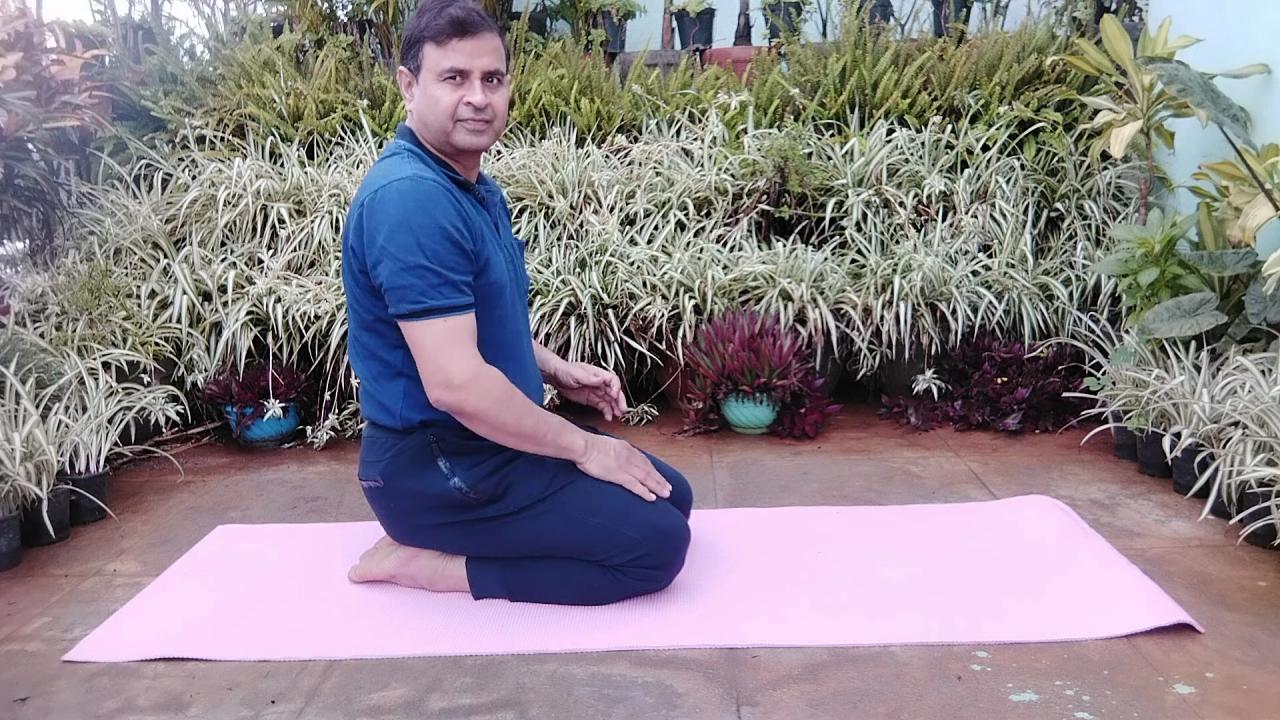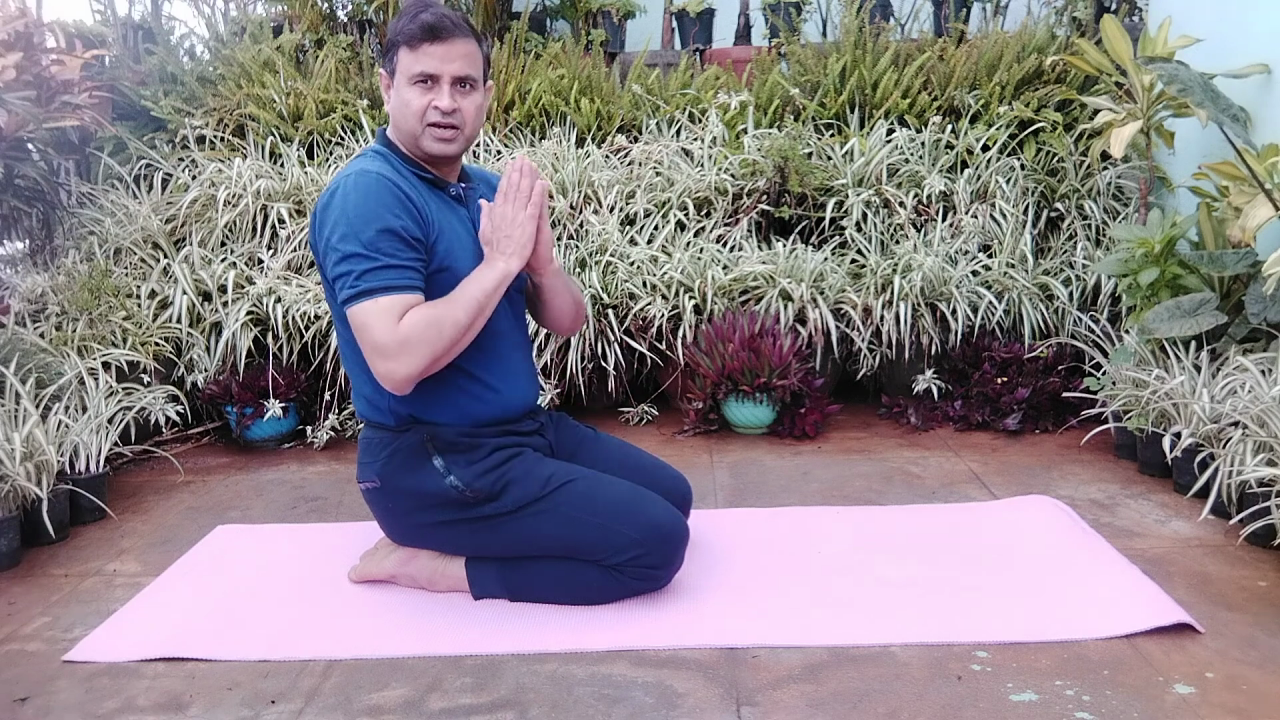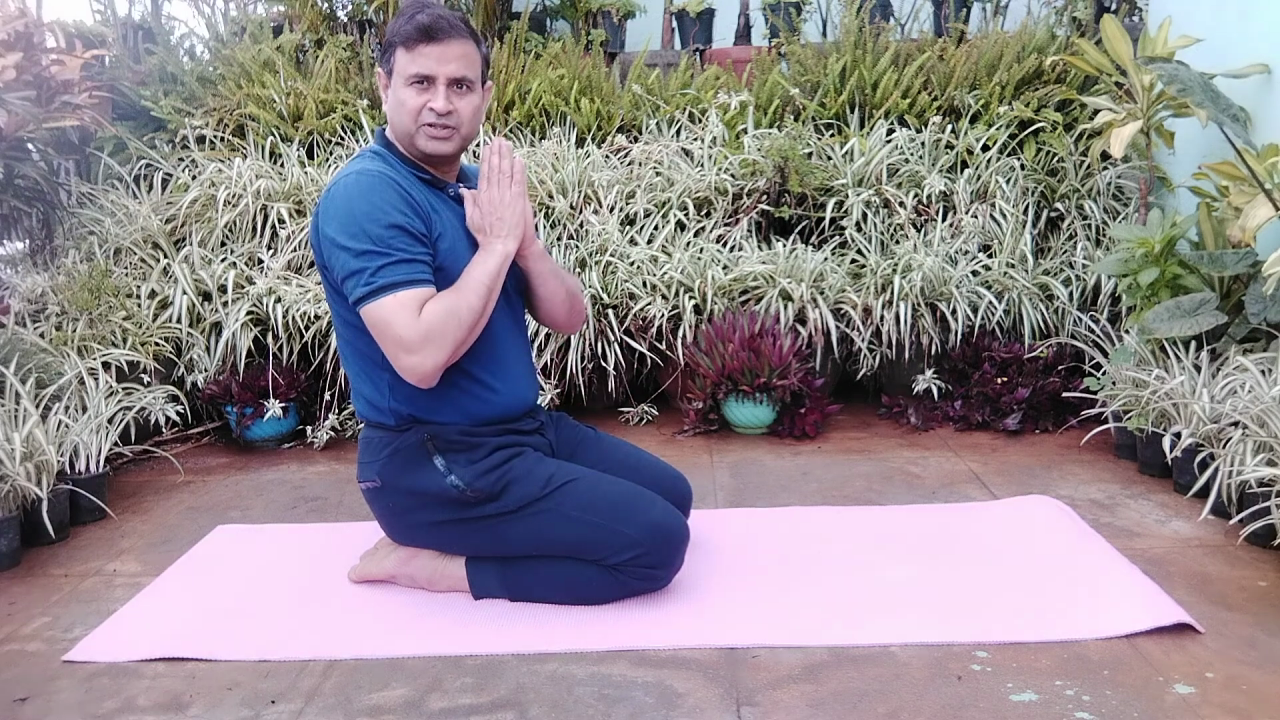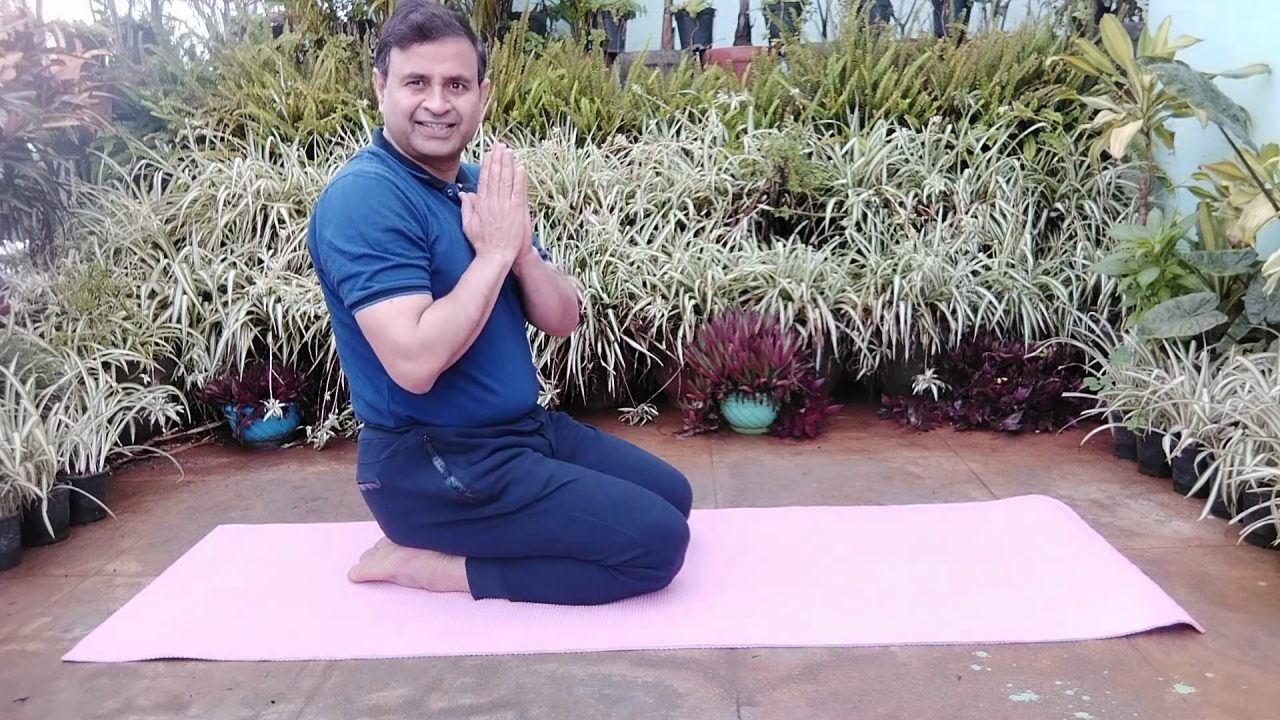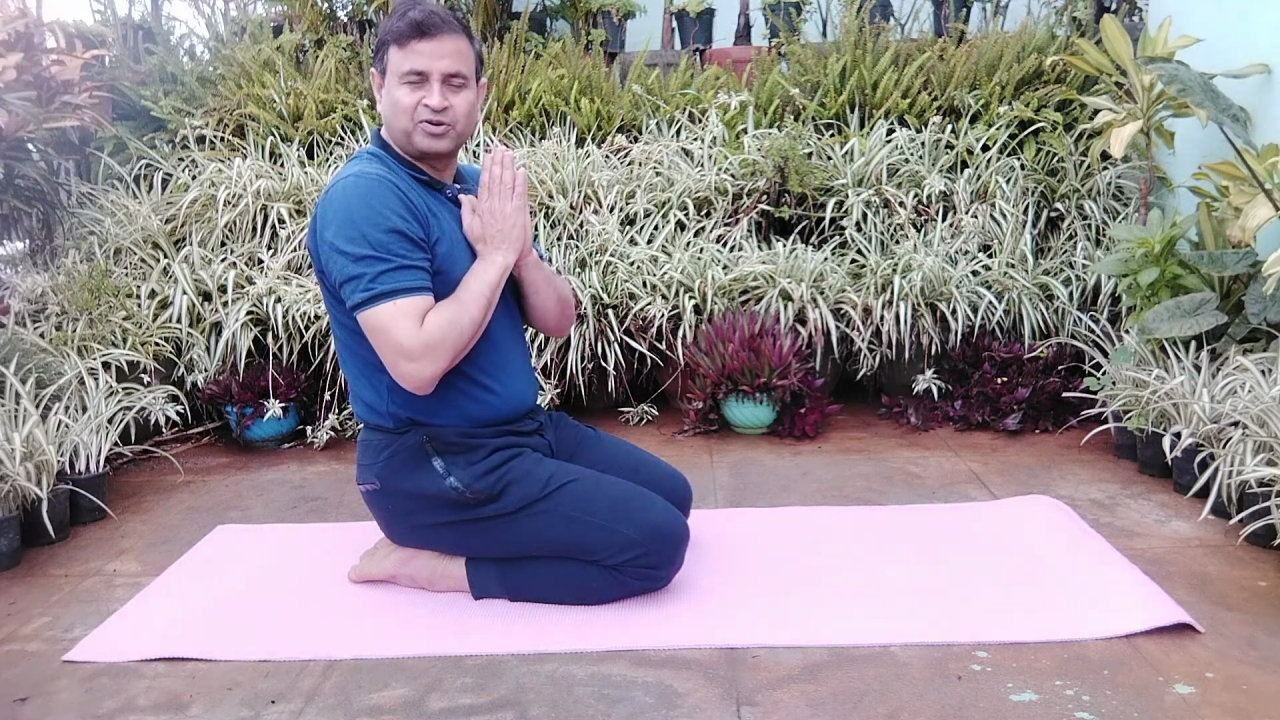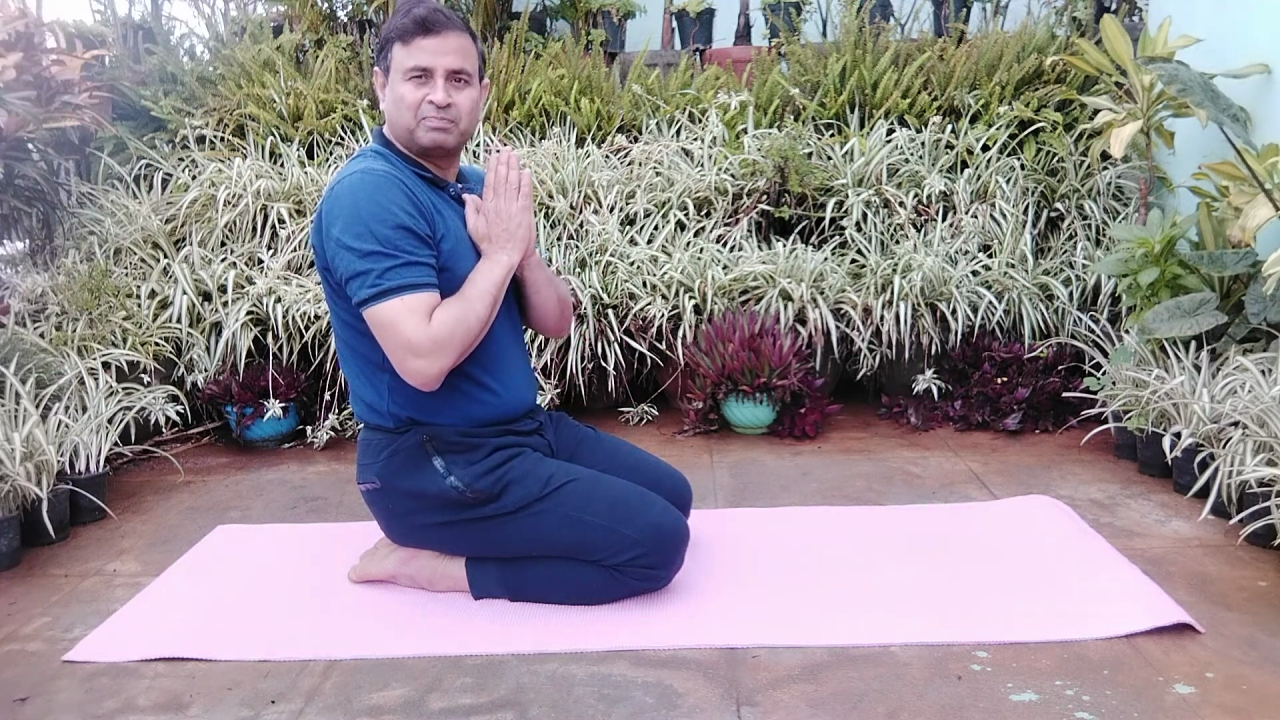
dt=0.5s
person 1, frame 1
left shoulder: (479, 190)
right shoulder: (409, 197)
right elbow: (456, 386)
left wrist: (557, 370)
right wrist: (584, 448)
left hip: (496, 437)
right hip: (436, 465)
left knee: (670, 499)
right knee: (657, 542)
left ankle: (437, 544)
right ankle: (428, 561)
person 1, frame 2
left shoulder: (486, 189)
right shoulder: (366, 196)
left elbow: (567, 322)
right elbow: (398, 363)
left wrist: (538, 252)
right wrist: (503, 259)
left hip: (520, 427)
right hip: (431, 465)
left knee: (671, 495)
right knee: (656, 542)
left ankle: (449, 543)
right ankle: (428, 562)
person 1, frame 3
left shoulder: (481, 188)
right shoulder: (366, 196)
left elbow: (569, 318)
right elbow: (422, 357)
left wrist: (525, 240)
right wrist: (497, 243)
right hip: (431, 462)
left knee: (670, 495)
right knee: (656, 541)
left ankle: (440, 546)
right ankle: (426, 562)
person 1, frame 4
left shoulder: (481, 188)
right shoulder: (364, 198)
left elbow: (563, 319)
right elbow: (414, 362)
left wrist: (521, 249)
right wrist: (495, 251)
right hip: (432, 463)
left knee: (671, 495)
right knee: (656, 542)
left ankle: (440, 546)
right ankle: (425, 561)
person 1, frame 5
left shoulder: (478, 189)
right shoulder: (364, 199)
left elbow: (559, 320)
right elbow: (417, 364)
left wrist: (521, 251)
right wrist: (496, 253)
right hip: (431, 466)
left knee: (671, 495)
right knee: (656, 540)
left ankle: (449, 543)
right ankle: (428, 561)
person 1, frame 6
left shoulder: (479, 188)
right shoulder: (368, 195)
left elbow: (556, 322)
right elbow: (424, 359)
left wrist: (523, 248)
right wrist: (499, 253)
right hip: (432, 464)
left knee: (671, 495)
right knee: (656, 542)
left ankle: (435, 546)
right ankle: (426, 562)
